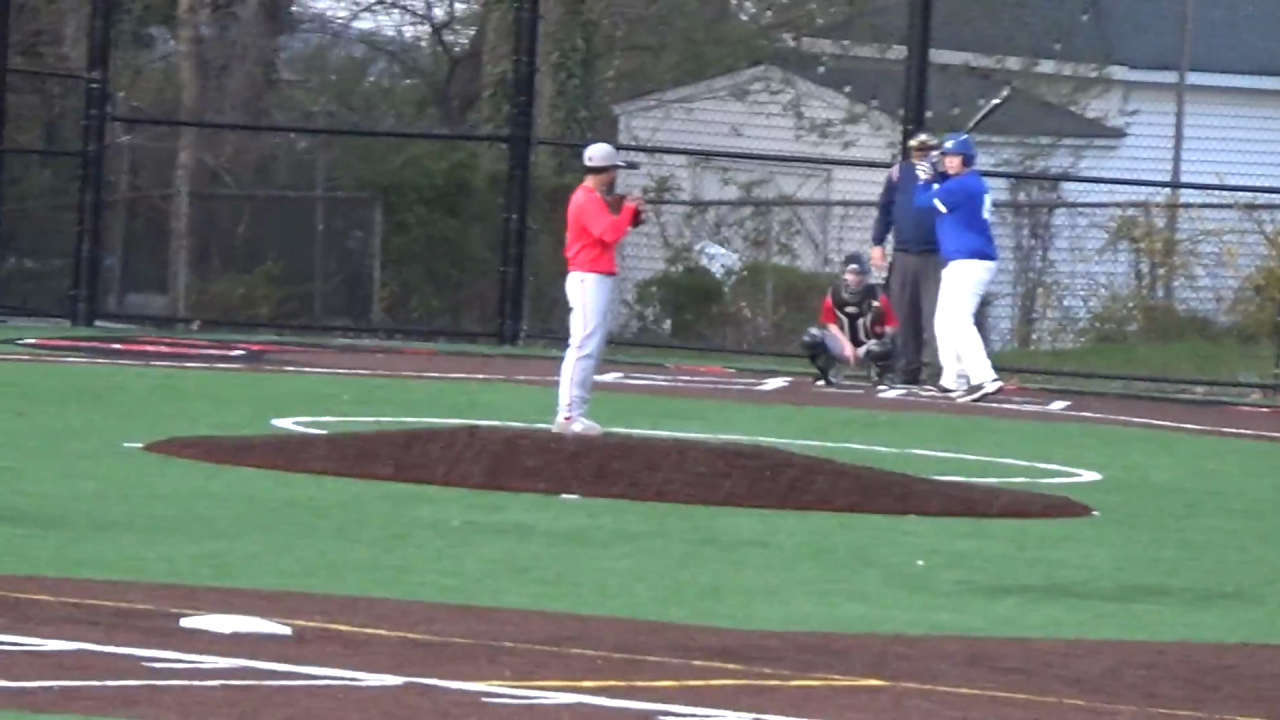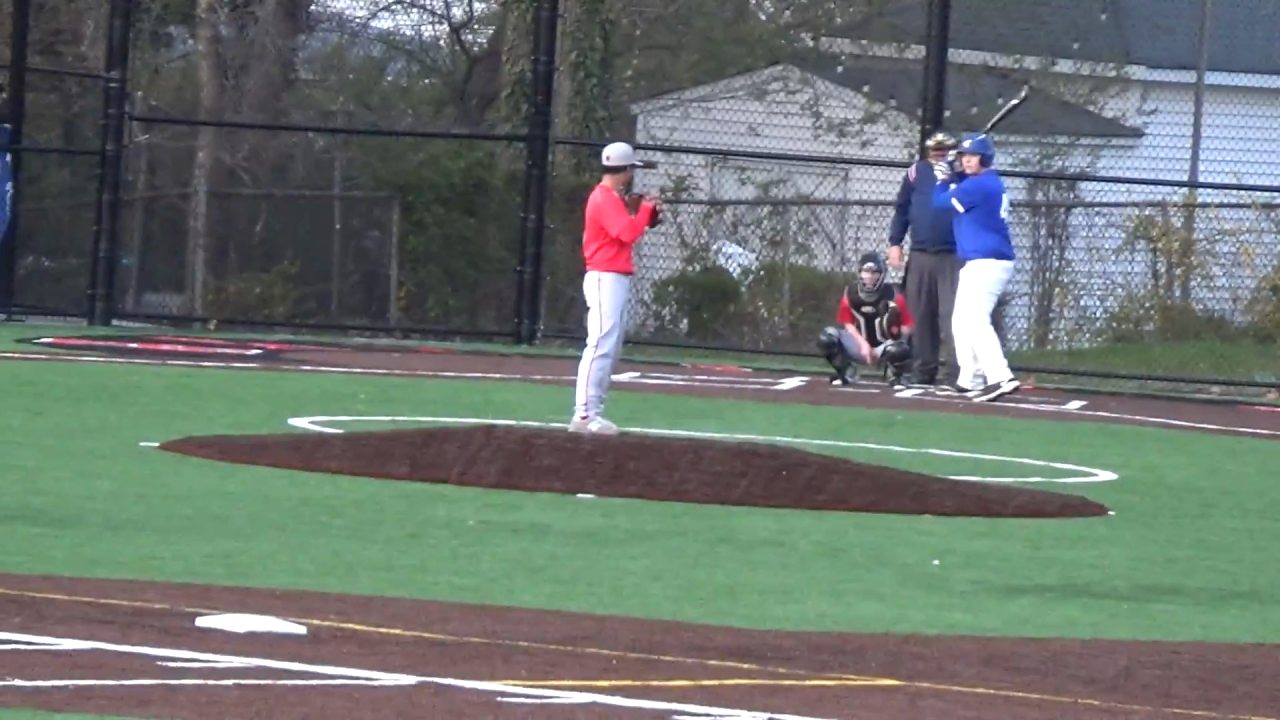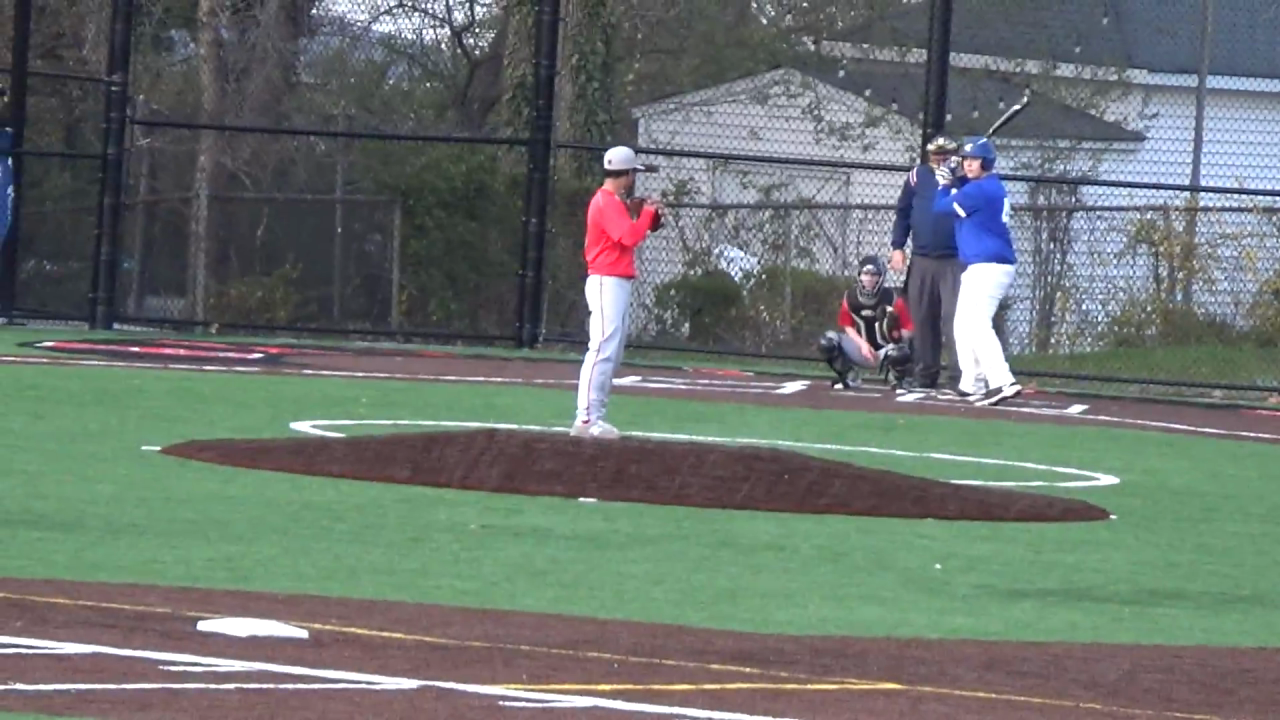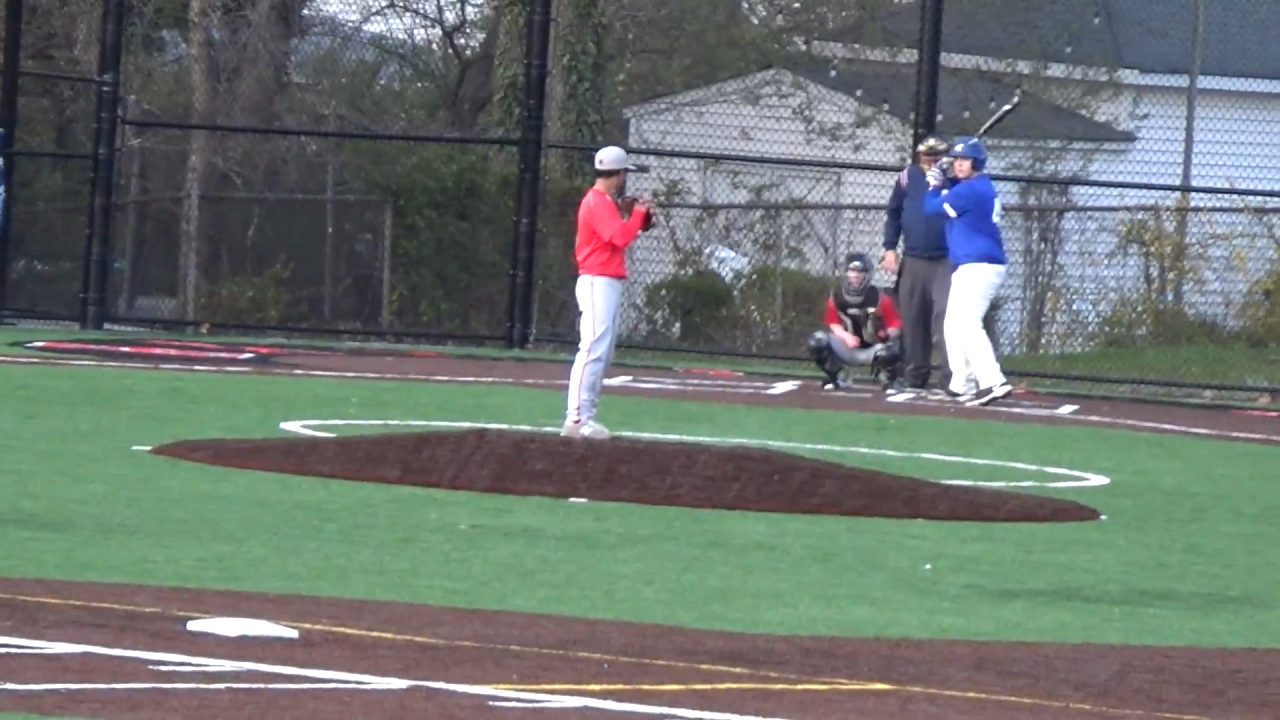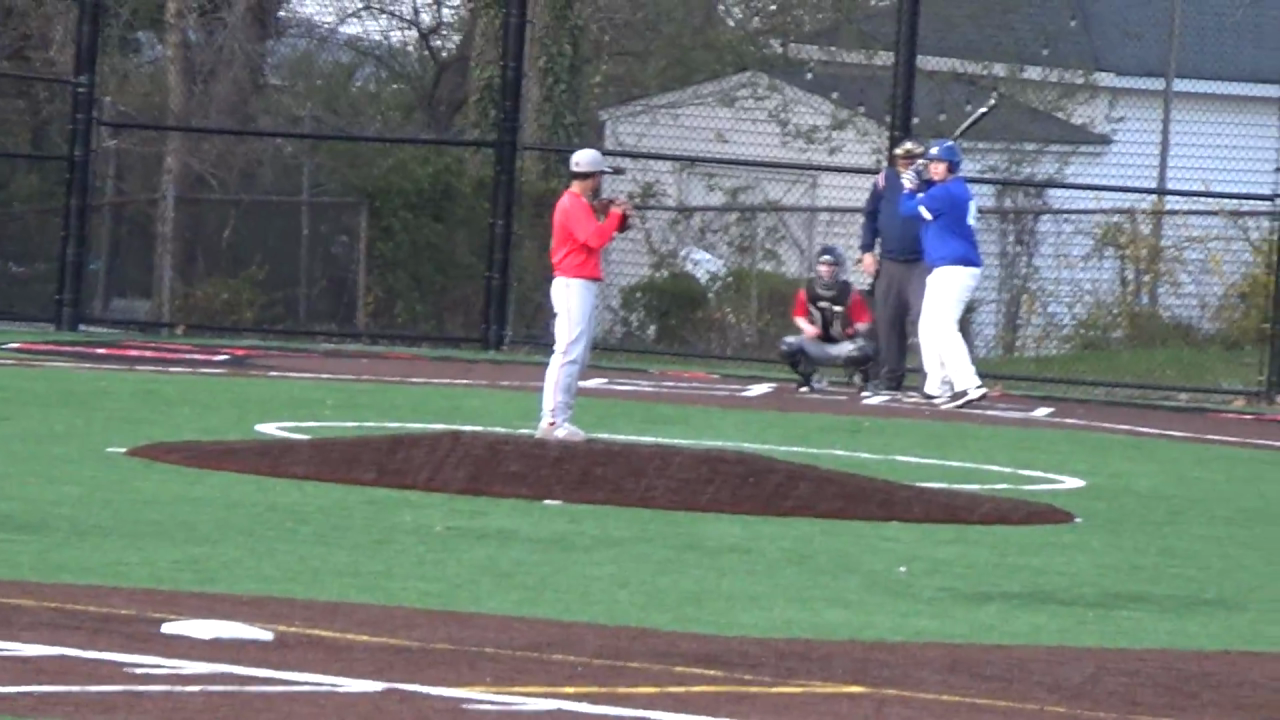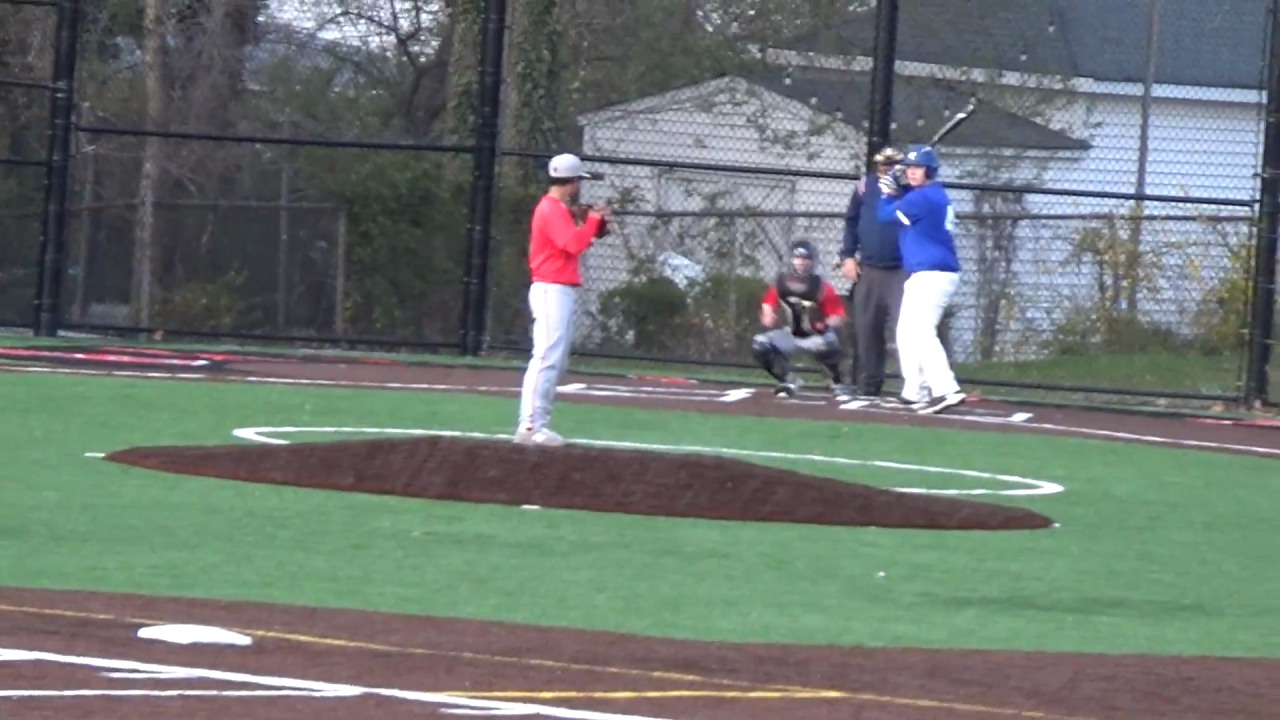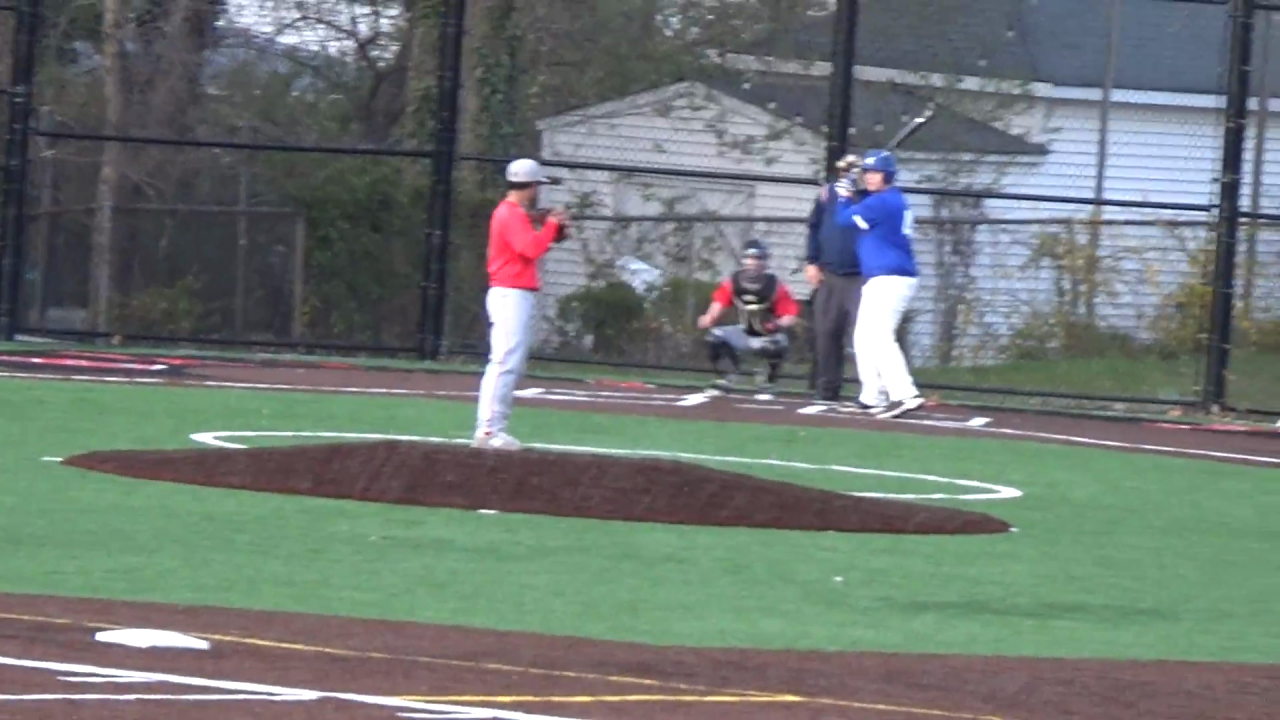
dt=0.1s
person 1, frame 1
left shoulder: (590, 198)
right shoulder: (588, 199)
left elbow: (607, 232)
right elbow: (611, 233)
left wrist: (631, 214)
right wrist: (628, 208)
left hip: (594, 280)
right hip: (589, 279)
left knee: (592, 348)
right knee: (583, 346)
left ankle: (575, 413)
right ankle: (567, 415)
person 1, frame 2
left shoulder: (609, 198)
right shoulder: (606, 198)
left elbow: (626, 231)
right elbow: (628, 233)
left wrist: (649, 213)
right wrist: (646, 207)
left hip: (613, 280)
right hip: (606, 279)
left knee: (610, 349)
right knee: (600, 346)
left ankle: (592, 412)
right ankle: (584, 415)
person 1, frame 3
left shoulder: (611, 201)
right shoulder: (607, 202)
left elbow: (627, 236)
right elbow: (630, 237)
left wrist: (650, 217)
right wrist: (648, 211)
left hip: (616, 284)
right hip: (608, 283)
left knee: (612, 353)
right knee: (602, 350)
left ankle: (594, 416)
right ankle: (585, 419)
person 1, frame 4
left shoulder: (603, 201)
right shoulder: (598, 201)
left elbow: (619, 235)
right elbow: (621, 237)
left wrist: (641, 217)
right wrist: (639, 211)
left hip: (607, 283)
right hip: (598, 283)
left knee: (603, 354)
right knee: (592, 351)
left ankle: (585, 416)
right ankle: (576, 419)
person 1, frame 5
left shoulder: (578, 204)
right shoulder: (574, 204)
left elbow: (594, 238)
right elbow: (596, 239)
left wrist: (617, 220)
right wrist: (614, 213)
left hip: (583, 286)
right hip: (574, 285)
left knee: (578, 355)
right knee: (567, 353)
left ankle: (560, 419)
right ankle: (550, 421)
person 1, frame 6
left shoulder: (557, 209)
right shoulder: (552, 209)
left elbow: (573, 243)
right elbow: (575, 244)
left wrist: (596, 225)
right wrist: (593, 219)
left hip: (560, 291)
right hip: (552, 290)
left knee: (556, 361)
right knee: (545, 358)
left ankle: (538, 424)
right ankle: (528, 426)
person 1, frame 7
left shoulder: (516, 214)
right shoulder: (510, 214)
left elbow: (531, 248)
right elbow: (533, 249)
left wrist: (554, 230)
right wrist: (551, 224)
left hip: (519, 296)
right hip: (510, 295)
left knee: (514, 365)
right knee: (504, 362)
left ankle: (496, 429)
right ankle: (486, 431)
person 2, frame 1
left shoulder: (961, 184)
right shoulder: (971, 182)
left elbow: (923, 201)
left wrist: (925, 180)
right wrist: (931, 178)
left hip: (969, 262)
right hip: (960, 262)
left knee: (959, 321)
right knee: (944, 321)
left ankle: (984, 379)
right ankle: (952, 381)
person 2, frame 2
left shoulder: (978, 184)
right shoulder: (990, 182)
left elbow: (941, 201)
left wrist: (943, 180)
right wrist: (949, 177)
left hip: (987, 262)
right hip: (978, 261)
left knee: (976, 321)
right knee: (962, 321)
left ankle: (1001, 378)
right ankle: (968, 381)
person 2, frame 3
left shoulder: (980, 188)
right shoulder: (990, 186)
left elbow: (942, 206)
right elbow: (961, 197)
left wrist: (945, 185)
right wrist: (951, 182)
left hip: (989, 266)
right hip: (981, 266)
left knee: (978, 324)
right knee: (963, 325)
left ankle: (1003, 382)
right ankle: (971, 385)
person 2, frame 4
left shoulder: (971, 189)
right shoulder: (979, 186)
left elbow: (932, 207)
right elbow: (952, 197)
left wrist: (935, 186)
right wrist: (941, 183)
left hip: (979, 266)
right hip: (971, 266)
left knee: (968, 325)
right knee: (953, 325)
left ankle: (994, 383)
right ankle: (961, 385)
person 2, frame 5
left shoulder: (946, 191)
right shoulder: (955, 189)
left elbow: (907, 210)
right elbow: (926, 200)
left wrist: (910, 190)
right wrist: (916, 187)
left hip: (954, 269)
right hip: (946, 269)
left knee: (944, 327)
right knee: (928, 327)
left ankle: (969, 385)
right ankle: (936, 387)
person 2, frame 6
left shoulder: (924, 197)
right shoulder: (932, 195)
left elbow: (886, 215)
right elbow: (904, 205)
left wrist: (888, 195)
right wrist: (895, 192)
left hip: (932, 275)
right hip: (925, 274)
left knee: (921, 332)
right knee: (906, 332)
left ankle: (947, 390)
right ankle: (914, 393)
person 2, frame 7
left shoulder: (882, 201)
right shoulder: (891, 200)
left elbow: (843, 219)
right elbow: (861, 212)
left wrist: (845, 198)
right wrist: (851, 196)
left hip: (890, 279)
right hip: (882, 279)
left knee: (880, 336)
right knee: (864, 337)
left ankle: (905, 395)
right ankle: (873, 397)
person 3, frame 1
right shoulder: (900, 172)
right elbow: (885, 208)
right wrist: (877, 243)
left hip: (936, 257)
right hip: (903, 256)
left knee: (935, 315)
right knee: (905, 316)
left ankle: (939, 372)
right ankle: (907, 373)
person 3, frame 2
right shoulder: (917, 171)
right elbow: (902, 208)
right wrist: (895, 243)
left hip: (953, 256)
right hip: (920, 256)
left knee: (952, 315)
right knee: (921, 316)
right ankle: (923, 372)
person 3, frame 3
right shoulder: (918, 175)
right elbow: (903, 212)
right wrist: (897, 247)
left hip: (955, 260)
right hip: (922, 260)
left knee: (954, 316)
right knee: (922, 320)
left ankle: (959, 375)
right ankle: (925, 377)
person 3, frame 4
right shoulder: (908, 176)
right elbow: (894, 212)
right wrist: (890, 247)
left hip: (946, 261)
right hip: (913, 261)
left knee: (946, 315)
right knee: (913, 320)
right ankle: (915, 376)
person 3, frame 5
right shoulder: (886, 179)
right elbow: (870, 215)
right wrist: (867, 250)
left hip: (922, 264)
right hip: (888, 264)
right knee: (888, 323)
right ankle: (889, 380)
person 3, frame 6
right shoulder: (866, 186)
right elbow: (851, 221)
right wrist: (849, 255)
left hip: (901, 271)
right hip: (869, 270)
right knee: (866, 329)
right ankle: (868, 385)
person 3, frame 7
right shoulder: (829, 192)
right elbow: (815, 227)
right wrist: (812, 261)
left hip: (862, 278)
right hip: (830, 276)
right knee: (825, 333)
right ankle: (826, 391)
